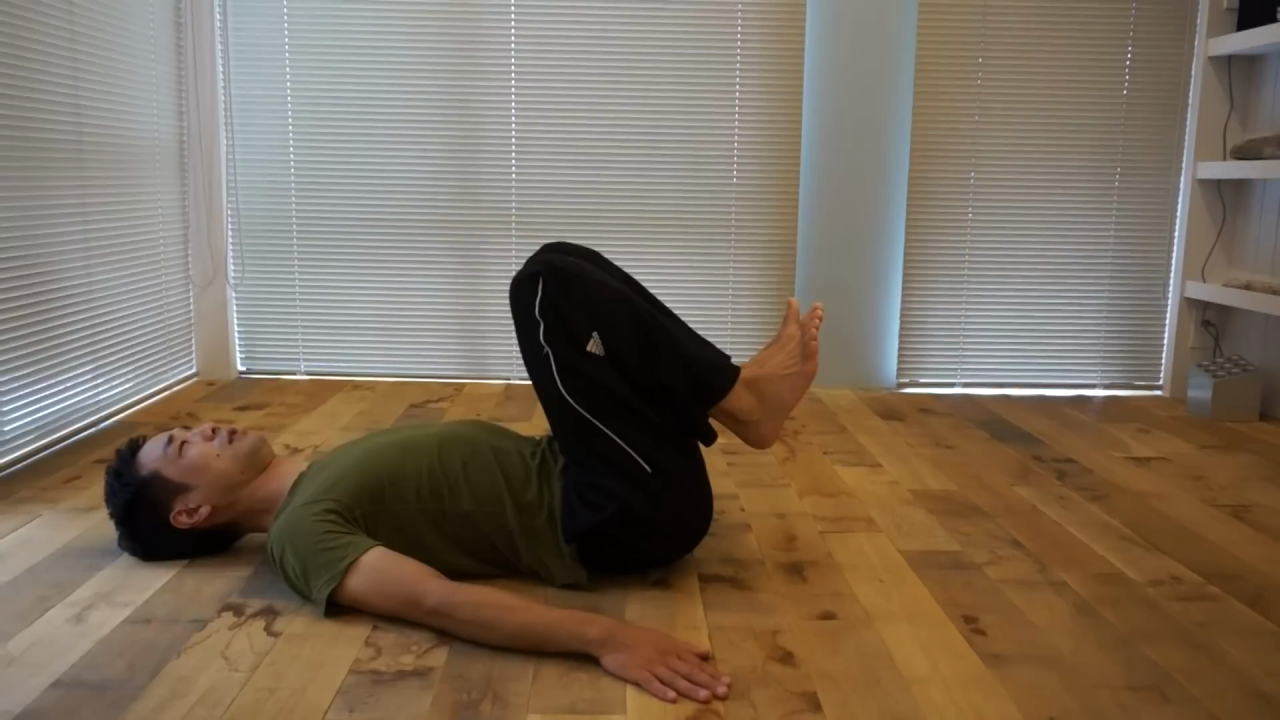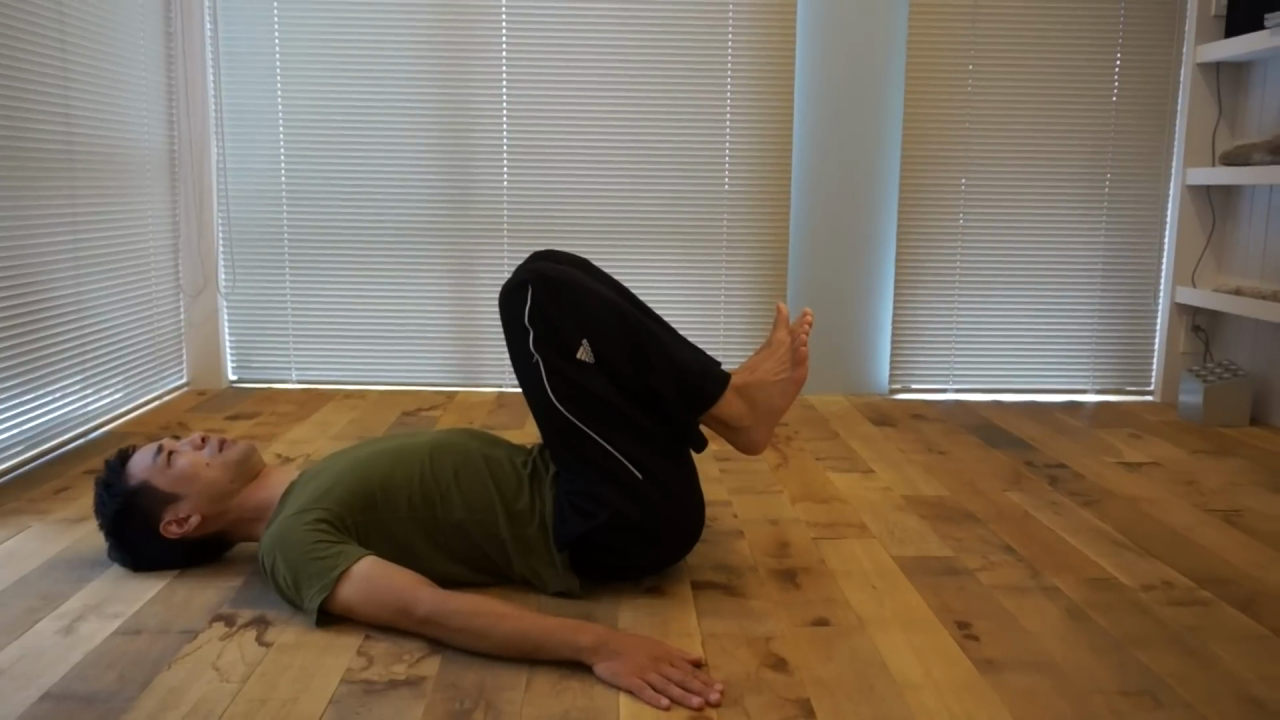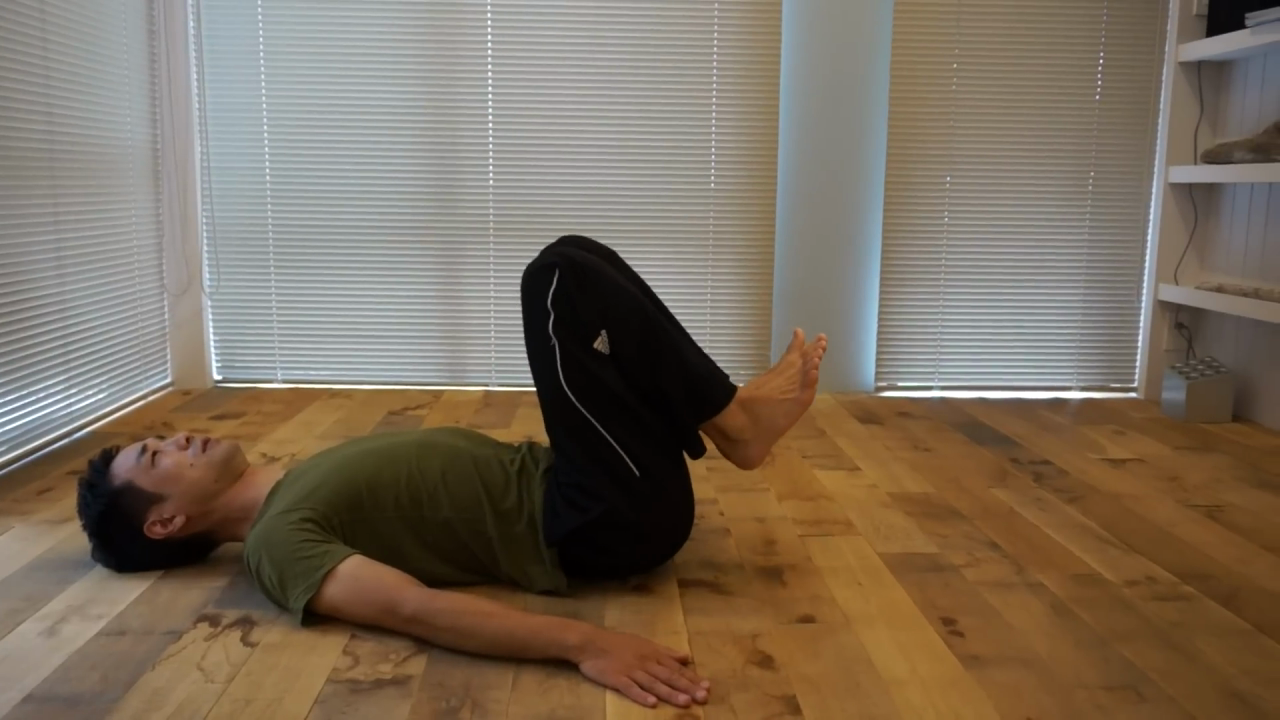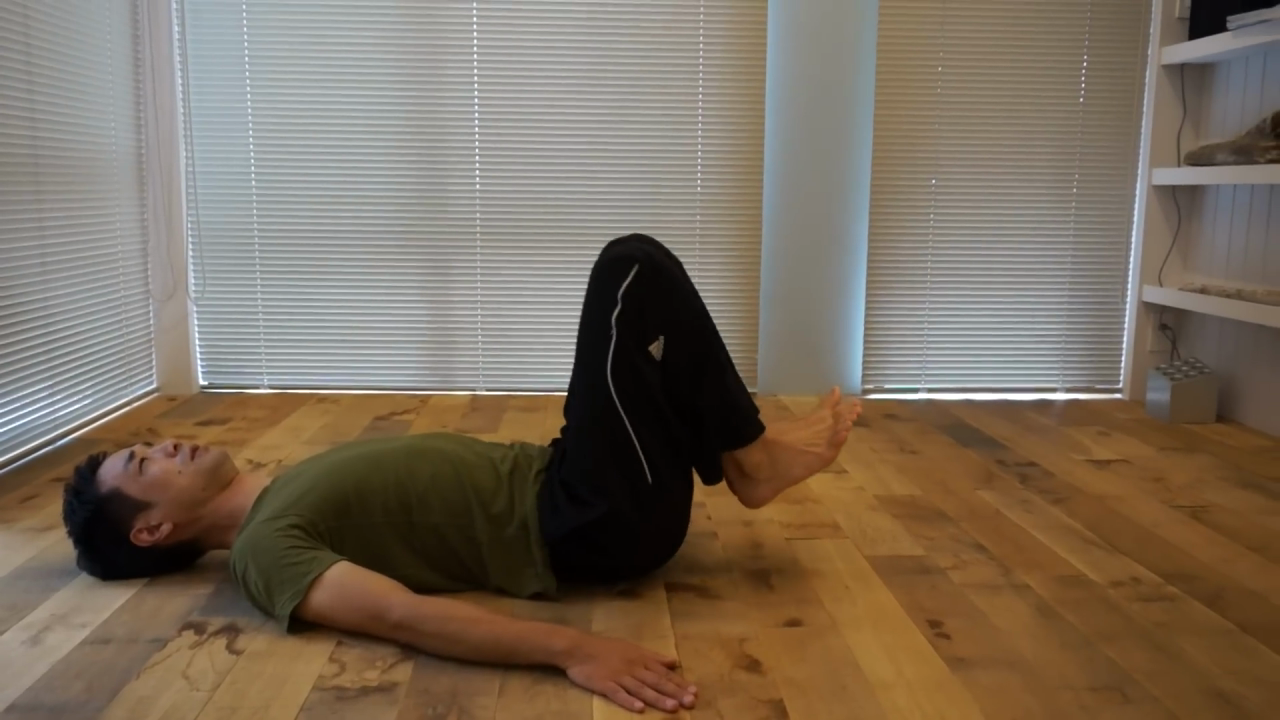
dt=0.5s
person 1, frame 1
left shoulder: (330, 481)
right shoulder: (304, 533)
right elbow: (436, 600)
right wrist: (604, 635)
left hip: (565, 475)
right hip: (620, 519)
left knee: (563, 272)
right knee: (552, 283)
left ankle: (739, 390)
right ankle: (739, 400)
person 1, frame 2
left shoulder: (319, 490)
right shoulder: (295, 542)
right elbow: (427, 609)
right wrist: (598, 643)
left hip: (556, 488)
right hip: (616, 526)
left knee: (551, 277)
right knee: (540, 293)
left ankle: (729, 398)
right ankle: (730, 404)
person 1, frame 3
left shoulder: (306, 488)
right shoulder: (282, 543)
right elbow: (415, 608)
right wrist: (585, 642)
left hip: (549, 480)
right hip: (603, 524)
left knee: (574, 264)
right knee: (561, 278)
left ankle: (730, 412)
right ankle: (733, 419)
person 1, frame 4
left shoulder: (289, 498)
right shoulder: (267, 551)
right elbow: (402, 615)
right wrist: (571, 647)
left hip: (550, 480)
right hip: (595, 528)
left knee: (634, 265)
right knee: (636, 274)
left ankle: (745, 453)
right ankle: (749, 459)
